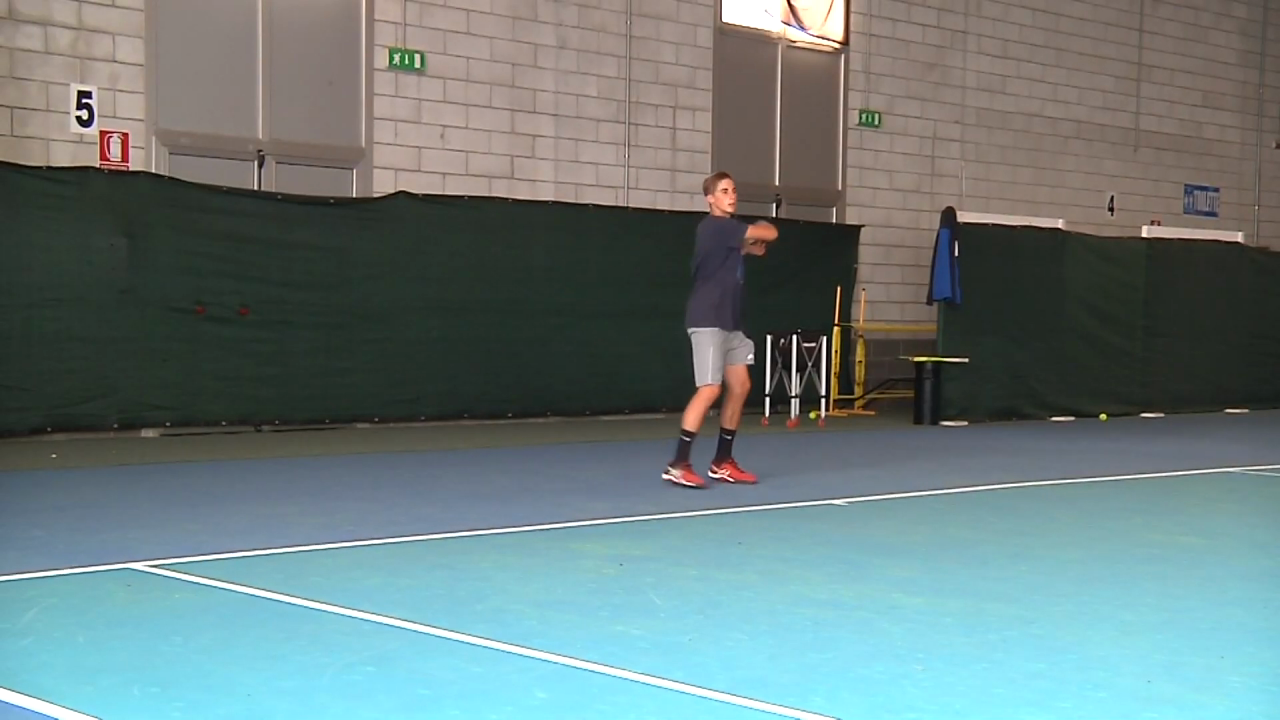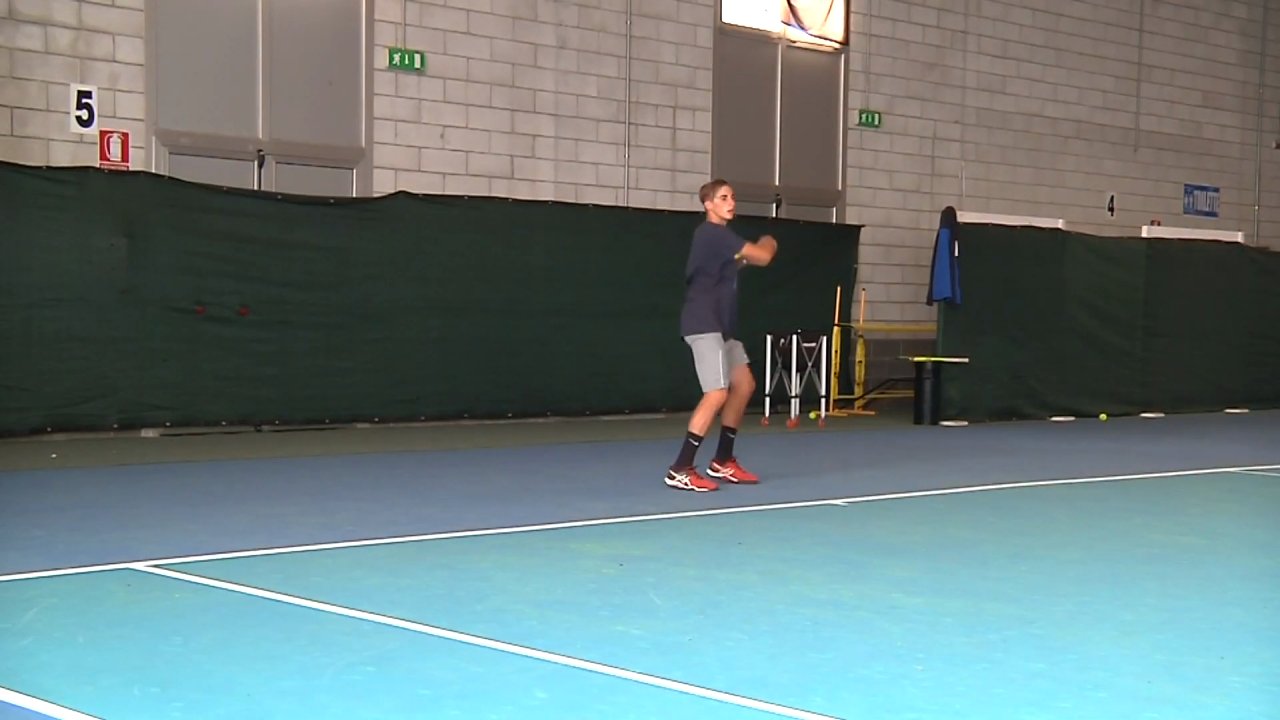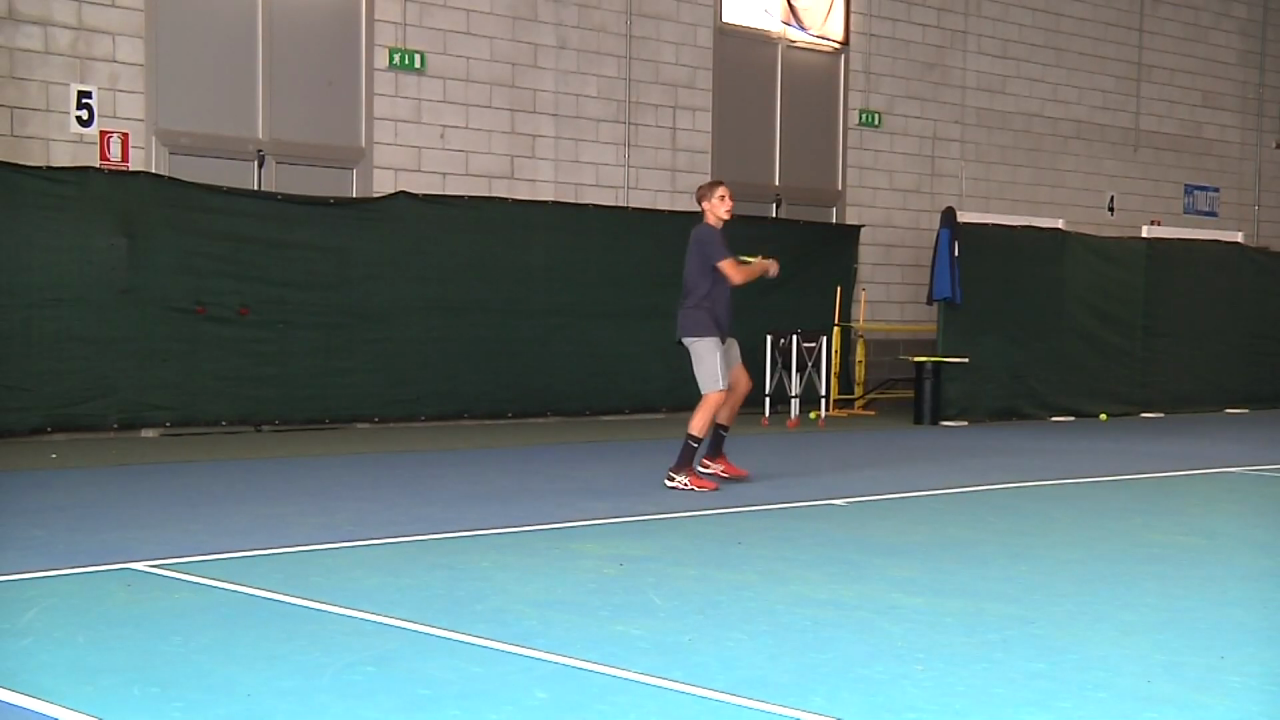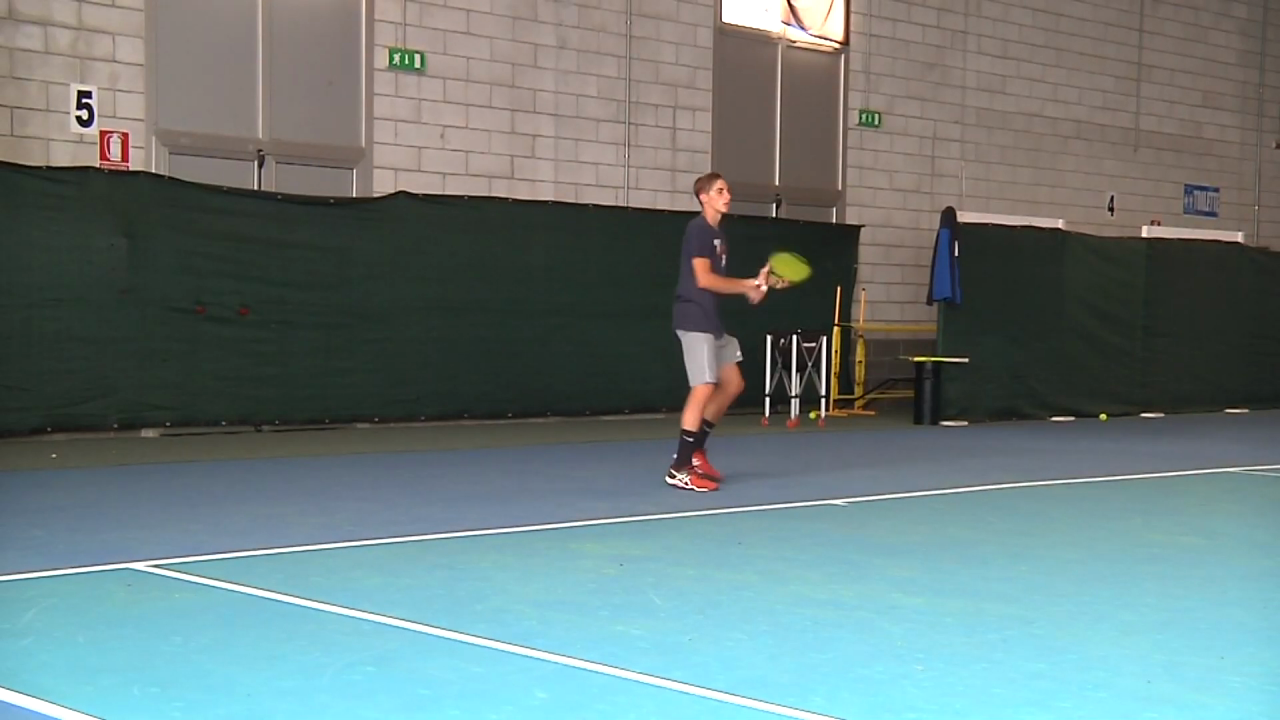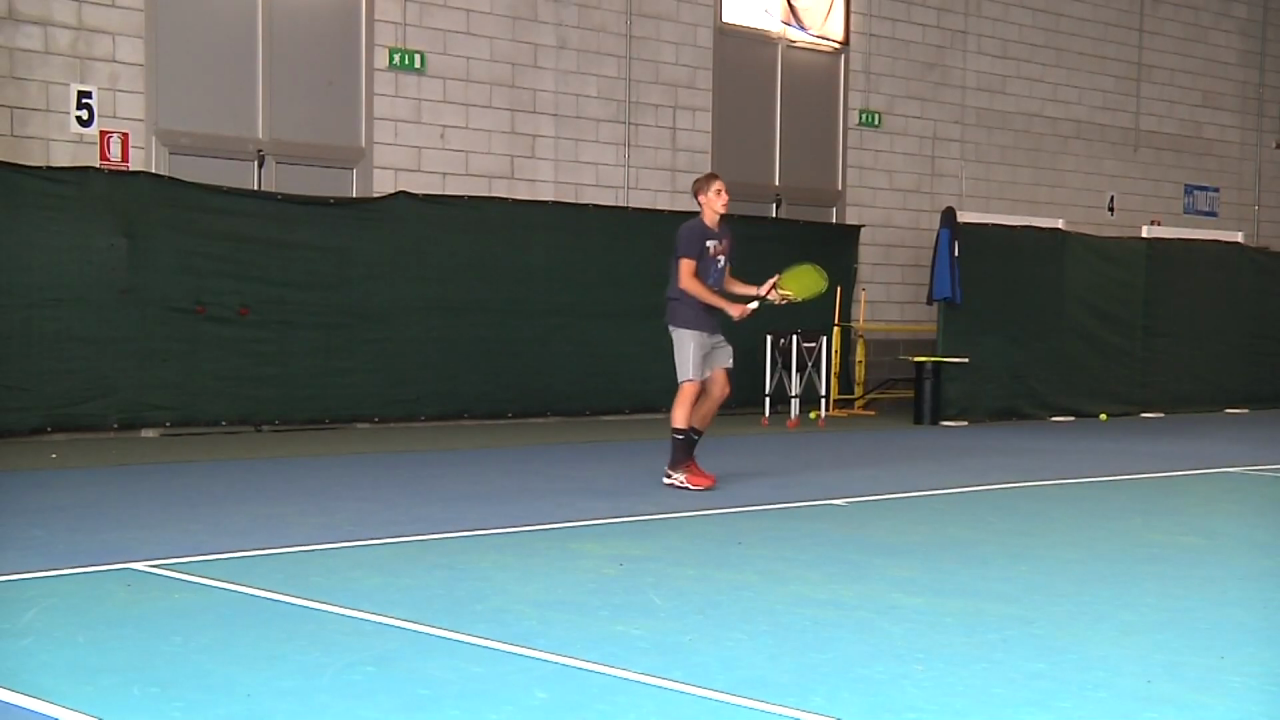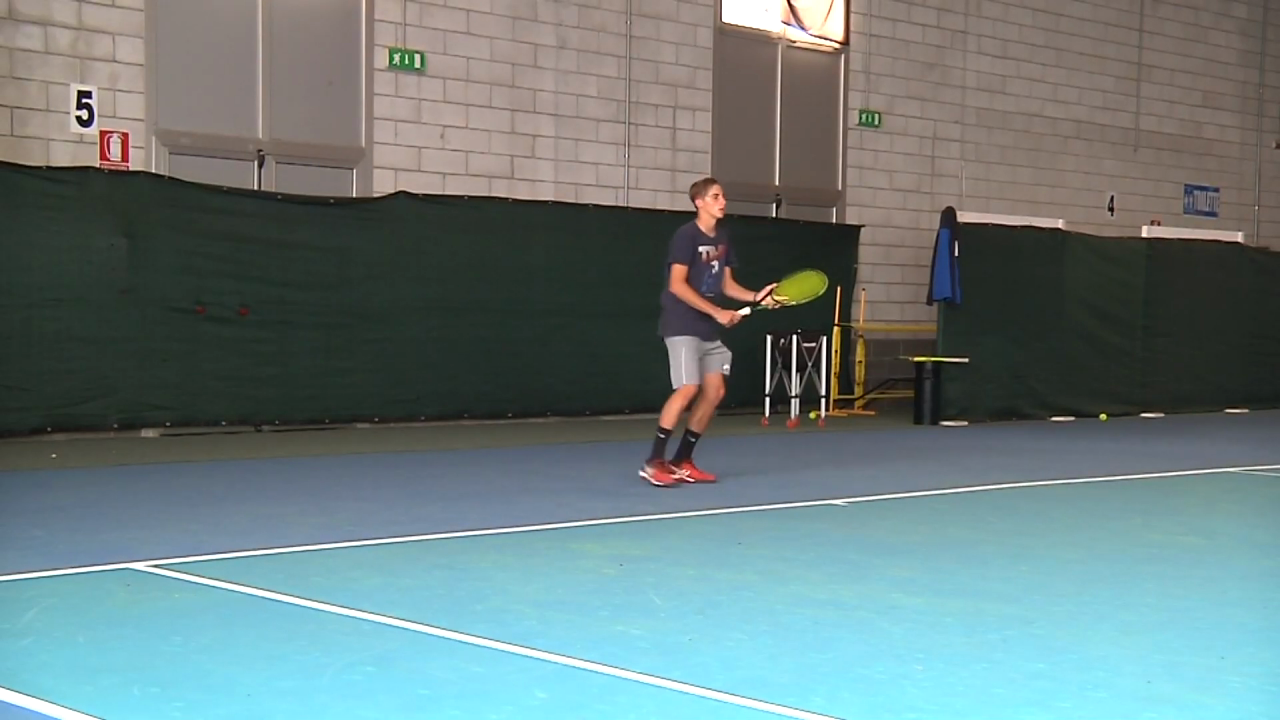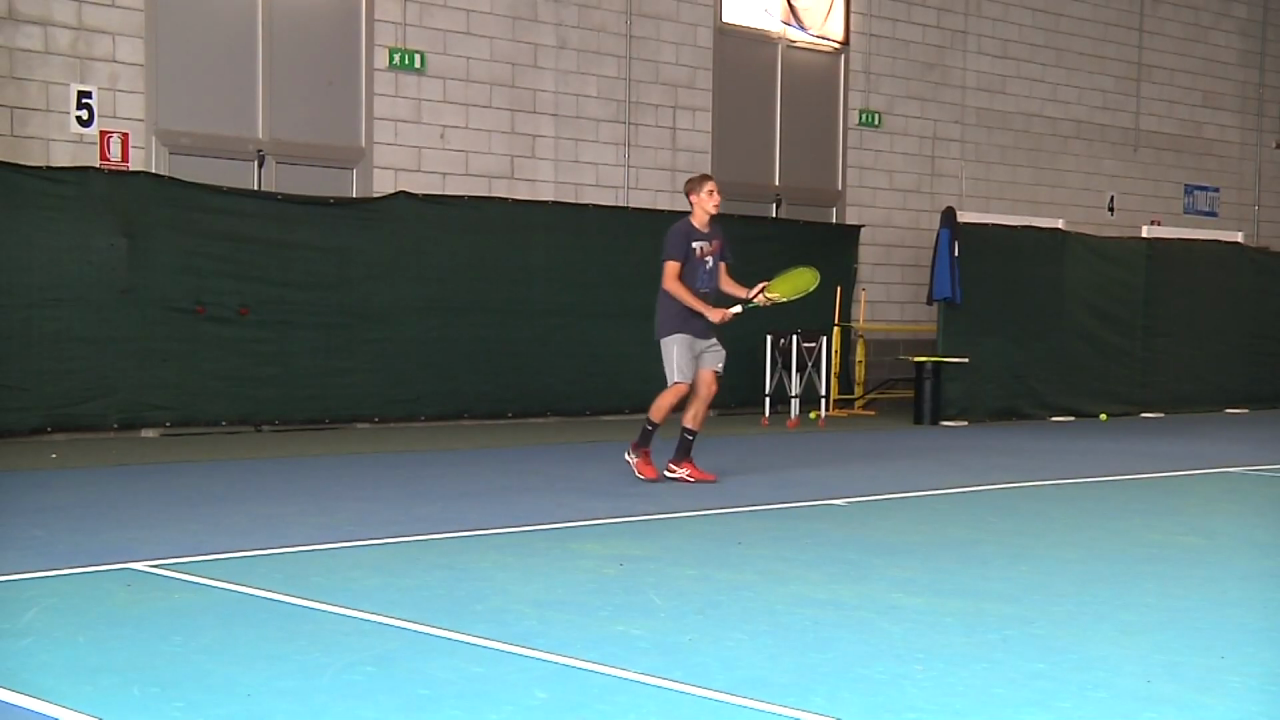
dt=0.1s
person 1, frame 1
left shoulder: (725, 228)
right shoulder: (717, 226)
right elbow: (770, 233)
left wrist: (748, 246)
right wrist: (759, 233)
left hip: (729, 322)
right hip: (708, 320)
left knee: (741, 386)
right knee: (710, 389)
left ankle: (723, 462)
right ankle: (678, 464)
person 1, frame 2
left shoulder: (715, 234)
right shoulder: (714, 232)
right elbow: (763, 253)
left wrist: (745, 257)
right wrist: (768, 243)
left hip: (718, 326)
right hip: (703, 325)
left knee: (744, 386)
right knee: (718, 393)
left ankle: (723, 461)
right ankle: (680, 468)
person 1, frame 3
left shoulder: (711, 235)
right shoulder: (707, 234)
right elbow: (735, 276)
left wrist: (755, 266)
right wrist: (764, 267)
left hip: (714, 327)
right hip: (701, 327)
left knee: (742, 385)
right knee: (717, 394)
left ankle: (713, 457)
right ankle: (680, 470)
person 1, frame 4
left shoulder: (718, 232)
right shoulder: (698, 229)
right elbow: (703, 278)
left wrist: (753, 283)
right wrist: (746, 289)
left hip: (712, 322)
right hip: (693, 320)
left knee: (732, 385)
right knee: (703, 388)
left ankle: (695, 450)
right ankle: (680, 469)
person 1, frame 5
left shoulder: (724, 234)
right shoulder: (691, 231)
right elbow: (686, 281)
left wrist: (759, 290)
right wrist: (729, 306)
left hip: (709, 323)
right hip: (687, 319)
left knee: (719, 390)
right knee: (691, 386)
left ankle: (685, 455)
right ankle: (676, 467)
person 1, frame 6
left shoulder: (723, 238)
right shoulder: (685, 236)
left elbow: (727, 284)
right elbow: (676, 285)
left wrist: (756, 297)
right wrist: (717, 312)
left hip: (708, 328)
right hip: (681, 325)
left knee: (715, 391)
right knee: (688, 389)
left ankle: (682, 460)
right ankle: (654, 461)
person 1, frame 7
left shoulder: (717, 235)
right shoulder: (679, 232)
left elbow: (722, 280)
right elbow: (669, 282)
left wrist: (749, 294)
right wrist: (708, 310)
left hip: (702, 327)
right hip: (676, 323)
left knee: (707, 388)
right knee: (681, 386)
left ankle: (680, 461)
right ankle: (639, 448)
